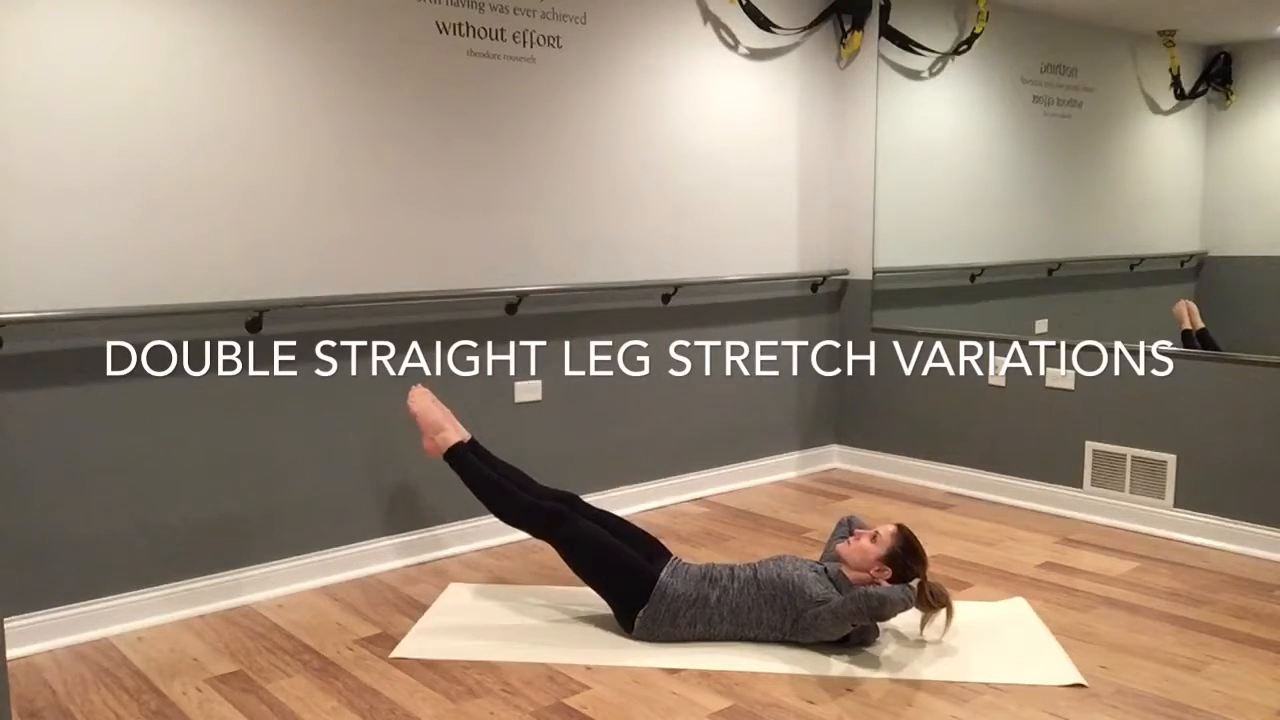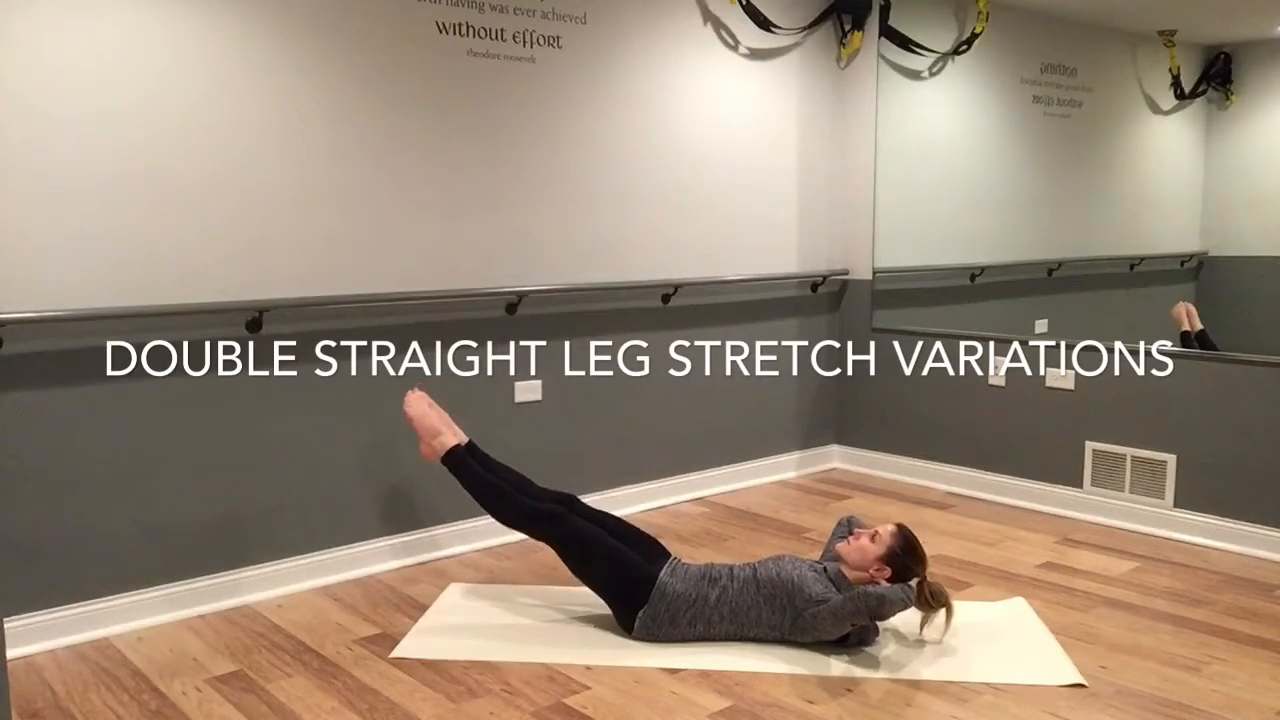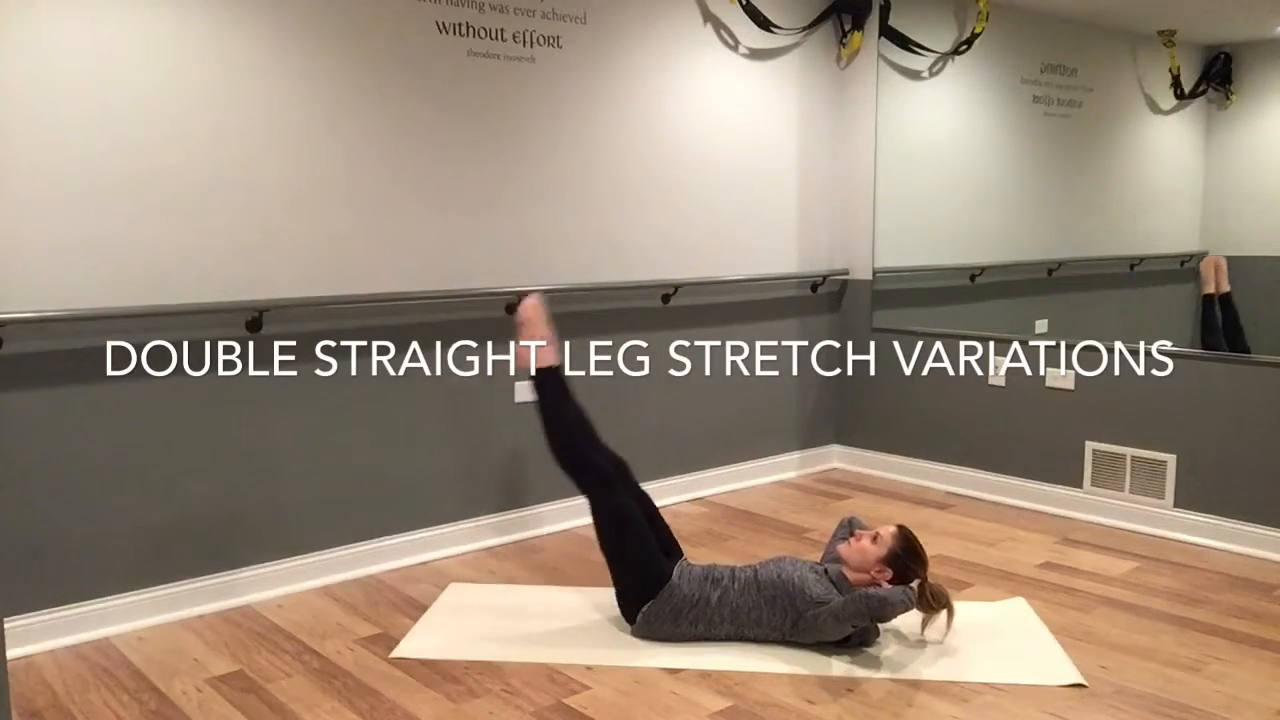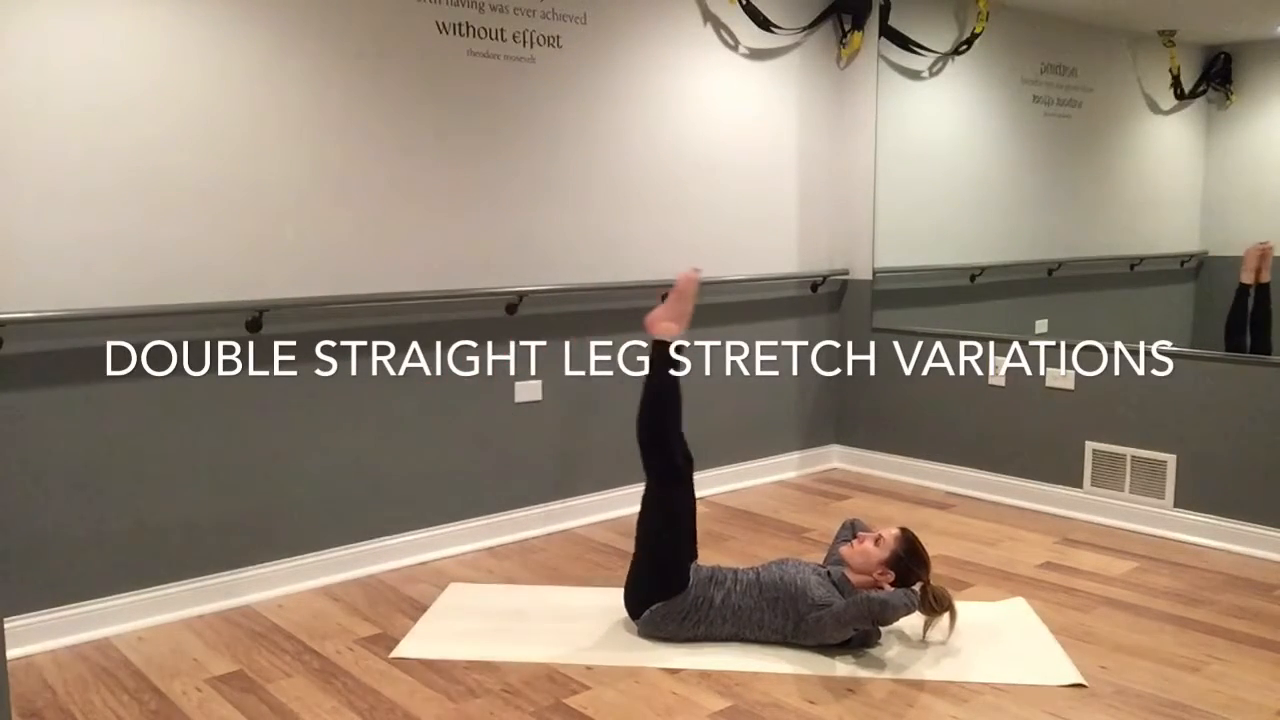
dt=0.5s
person 1, frame 1
left shoulder: (832, 613)
right shoulder: (832, 575)
left elbow: (876, 601)
right elbow: (844, 520)
left wrist: (908, 591)
left hip: (660, 607)
right hip: (678, 579)
left knee: (554, 519)
right knee: (569, 505)
left ankle: (454, 446)
right ankle: (460, 444)
person 1, frame 2
left shoulder: (832, 610)
right shoulder: (832, 576)
left elbow: (876, 600)
right elbow: (846, 521)
left wrist: (909, 593)
left hip: (659, 607)
right hip: (674, 581)
left knee: (551, 520)
right knee: (567, 507)
left ankle: (449, 447)
right ankle: (455, 446)
person 1, frame 3
left shoulder: (834, 613)
right shoulder: (833, 575)
left elbow: (877, 601)
right elbow: (849, 522)
left wrist: (911, 593)
left hip: (660, 606)
right hip: (685, 582)
left knee: (604, 482)
right knee: (615, 474)
left ankle: (544, 368)
right ankle: (545, 368)
person 1, frame 4
left shoulder: (836, 614)
right shoulder: (838, 578)
left elbow: (877, 606)
right elbow: (850, 524)
left wrist: (912, 596)
left hip: (663, 607)
right hip: (686, 589)
left knee: (670, 471)
left ankle: (667, 337)
